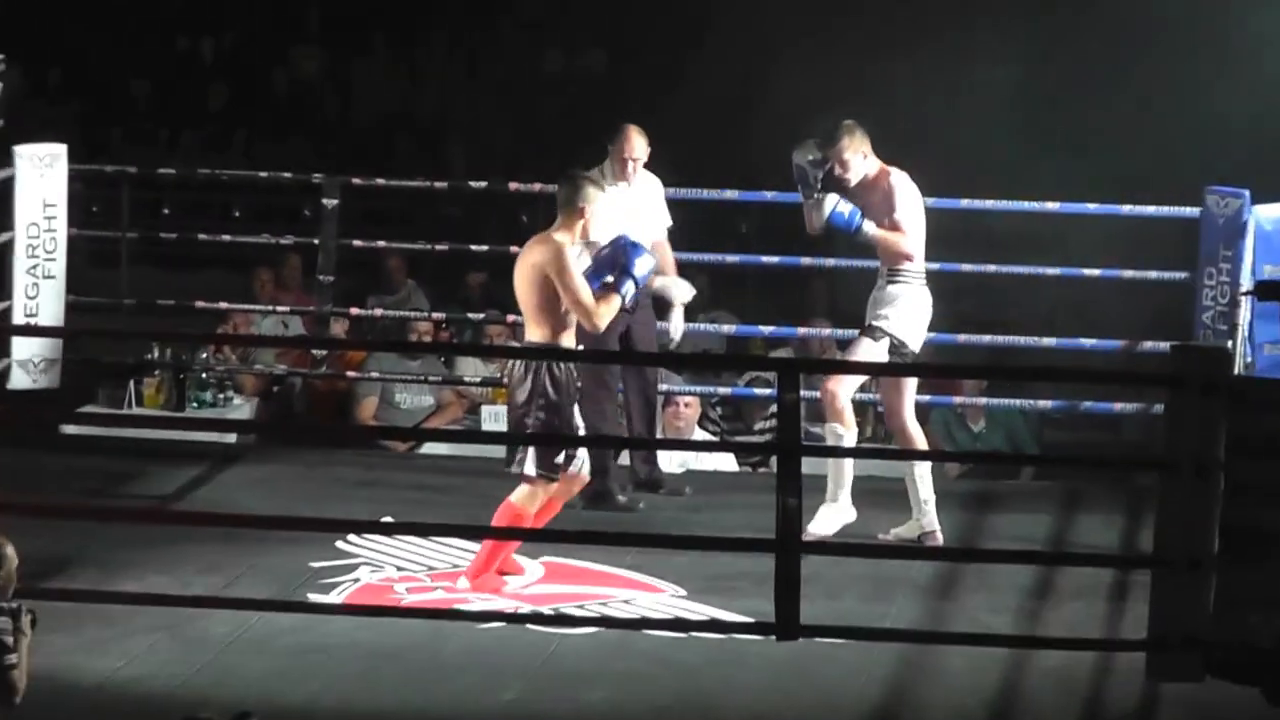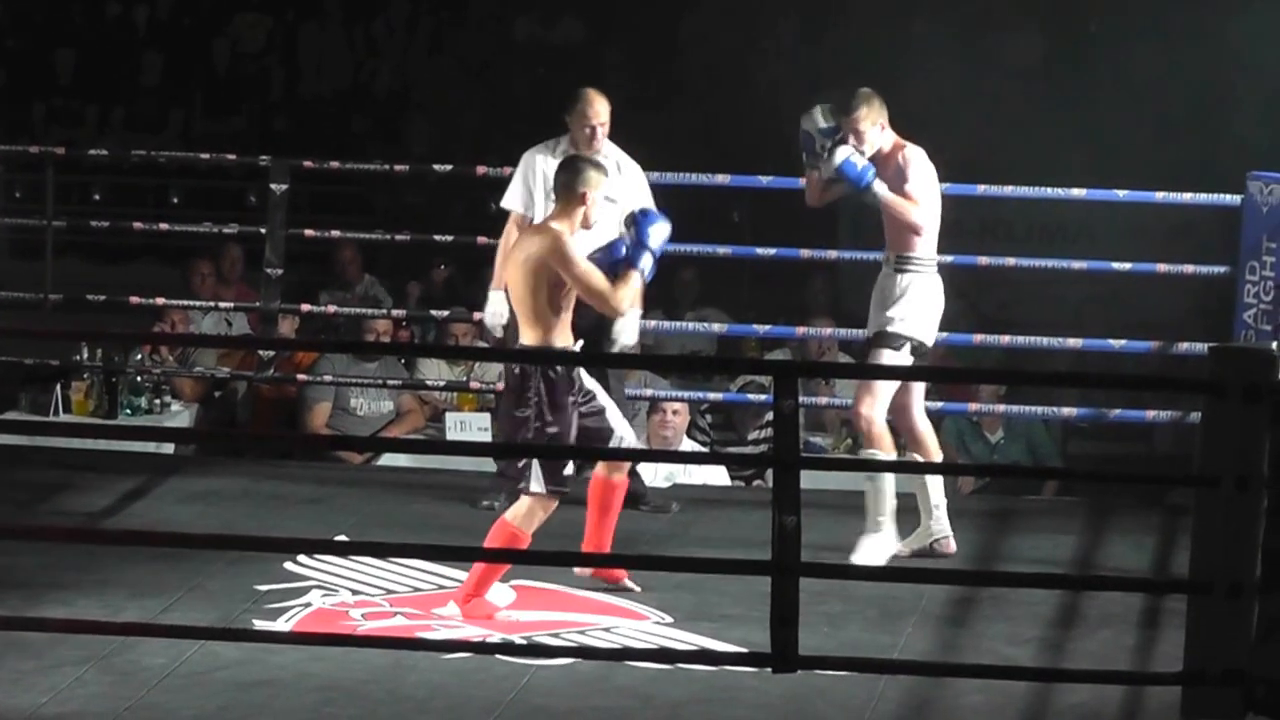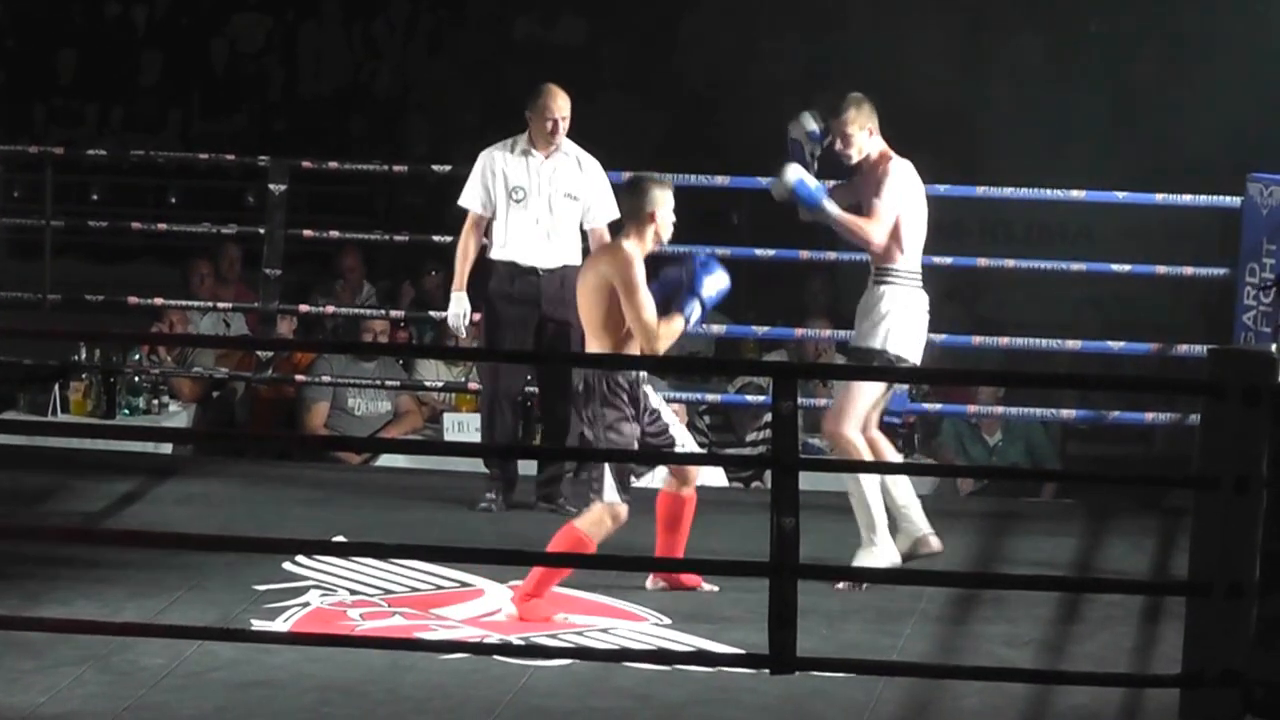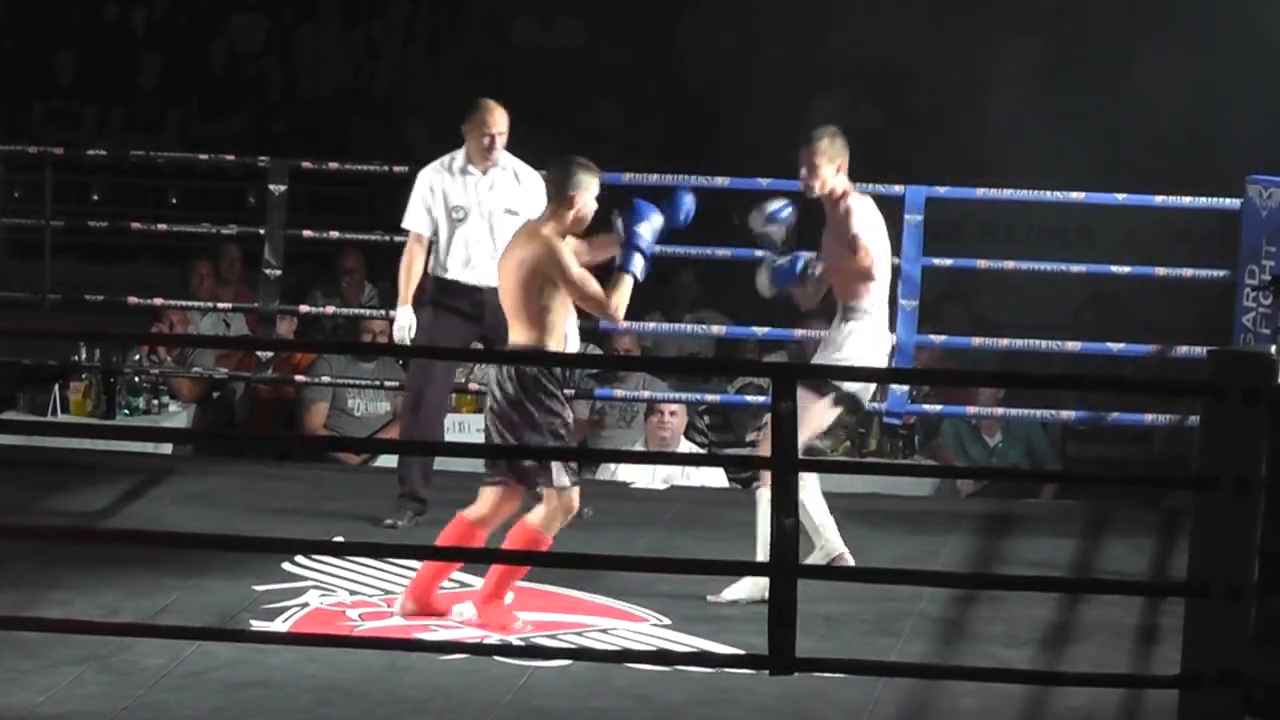
dt=0.7s
person 1, frame 1
left shoulder: (895, 184)
right shoulder: (861, 190)
left elbow: (910, 247)
right elbow: (815, 225)
left wrist: (859, 226)
right wrist: (809, 184)
left hip: (903, 298)
right hip: (890, 296)
left knee: (834, 389)
right knee: (900, 416)
left ankle: (839, 501)
right ankle: (926, 522)
person 1, frame 2
left shoulder: (909, 158)
right shoulder: (874, 163)
left elbow: (918, 222)
right elbow: (815, 197)
left wrist: (869, 184)
right wrist: (815, 154)
left hip: (913, 290)
right hip: (894, 285)
left knee: (868, 410)
right knee: (908, 414)
person 1, frame 3
left shoulder: (894, 171)
right shoulder: (864, 176)
left elbow: (874, 237)
right elbow: (808, 211)
left wrist: (817, 200)
right wrist: (799, 182)
left hip: (895, 305)
right hip: (883, 304)
left knee: (840, 427)
right knee: (864, 429)
right ankle: (916, 530)
person 1, frame 4
left shoulder: (854, 210)
right shoulder: (836, 218)
left elbow: (871, 272)
right elbow: (809, 300)
left wrist: (806, 269)
right wrist: (783, 259)
left hip: (857, 340)
right hip: (849, 340)
left knee: (775, 450)
left ankle: (765, 574)
right ankle: (830, 548)
person 2, frame 1
left shoulder: (541, 247)
right shoulder: (558, 252)
right elbow: (594, 320)
left wrist: (601, 271)
right wrist: (628, 281)
left hip: (553, 366)
right hip: (545, 371)
left knee: (574, 475)
right knee: (539, 483)
left ankle: (501, 553)
right ankle: (478, 571)
person 2, frame 2
left shoulder: (545, 237)
right shoulder: (555, 244)
right elbow: (617, 305)
left wrist: (615, 257)
right wrist: (645, 252)
left hip: (563, 371)
right hip: (541, 377)
left knee: (619, 448)
right knee: (539, 498)
left ankle: (595, 555)
right ankle: (470, 594)
person 2, frame 3
left shoulder: (617, 256)
right shoulder: (624, 260)
right elbow: (654, 341)
left wrist: (674, 288)
right wrist: (696, 300)
left hip: (628, 385)
right hip: (606, 389)
left knee: (686, 468)
right knee: (609, 512)
left ankle: (668, 569)
right ankle: (530, 593)
person 2, frame 4
left shoulder: (534, 238)
right shoulder: (549, 248)
left elbow: (584, 251)
right elbow: (610, 311)
left wrist: (629, 234)
right wrist: (636, 252)
left hip: (529, 376)
right hip: (535, 382)
left knee: (499, 498)
right knee: (562, 501)
left ankle: (424, 591)
right ankle: (489, 600)
person 3, frame 1
left shoulder: (651, 186)
left elbow: (659, 244)
left wrist: (676, 303)
right wrist: (663, 284)
left hip: (637, 295)
left knee: (644, 385)
right knee: (603, 387)
left ankle: (646, 471)
right ankle: (600, 486)
person 3, frame 2
left shoulder: (626, 170)
right shoulder: (536, 162)
right elbow: (514, 230)
left wrist: (629, 311)
right wrist: (496, 291)
left knee: (608, 388)
left ankle: (625, 484)
right ankle: (507, 481)
person 3, frame 3
left shoulder: (586, 167)
right shoulder: (495, 159)
left elbow: (600, 238)
right elbow: (474, 227)
right wrist: (458, 290)
left hip: (564, 283)
right hip: (509, 279)
left knee: (561, 389)
right knee: (501, 385)
left ankle: (551, 487)
right ankle: (500, 482)
person 3, frame 4
left shoulder: (526, 179)
right shoulder: (435, 177)
right elbow: (416, 244)
right wrist: (405, 305)
left hip: (506, 297)
right hip: (447, 297)
right knee: (425, 395)
right ankle: (411, 497)
